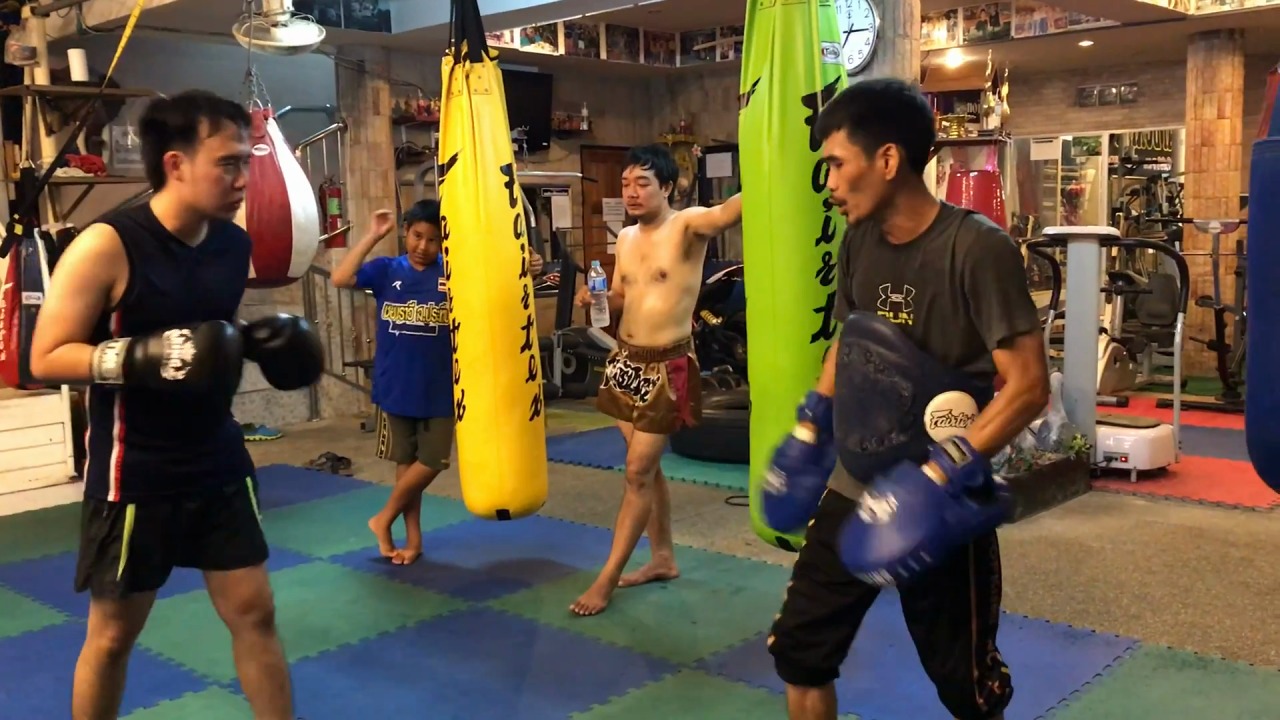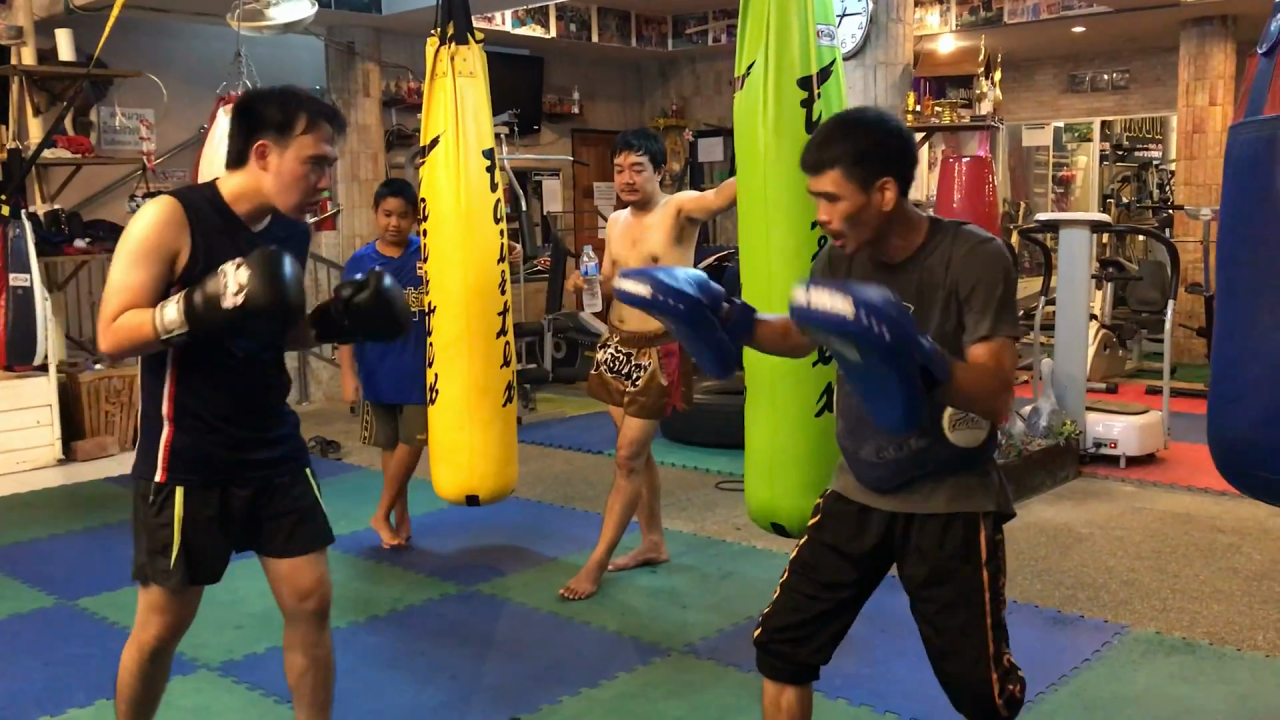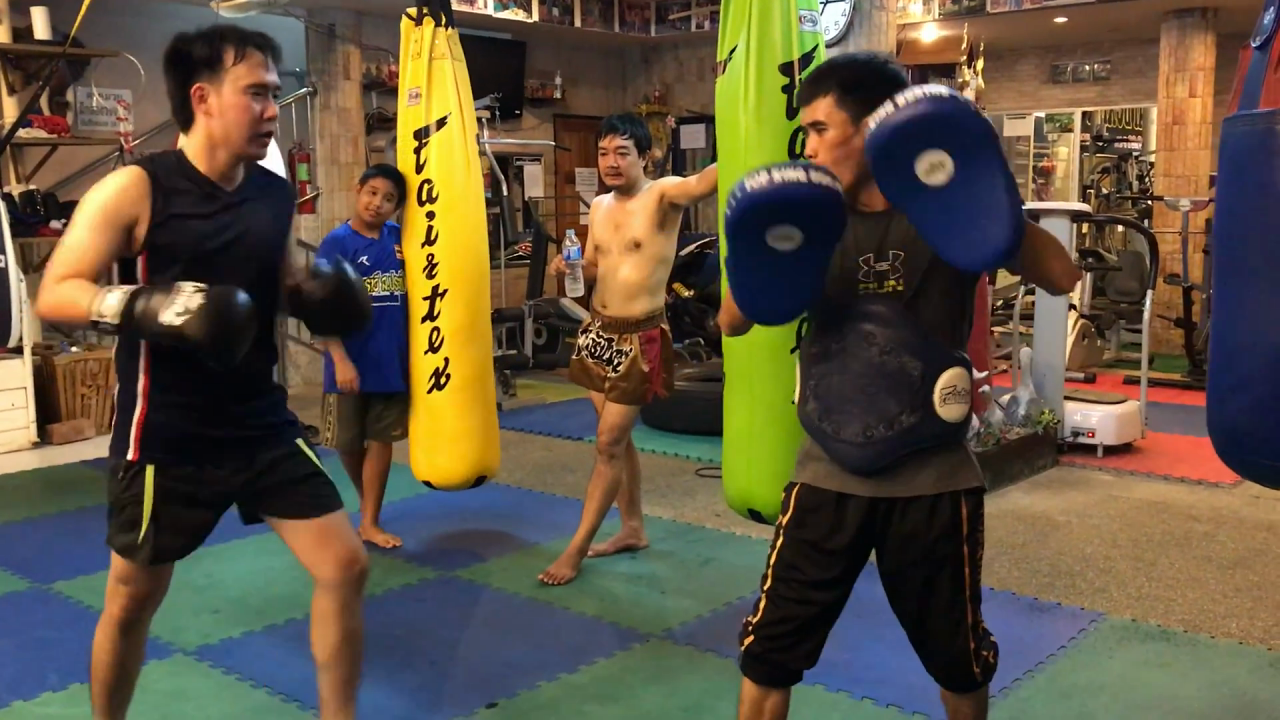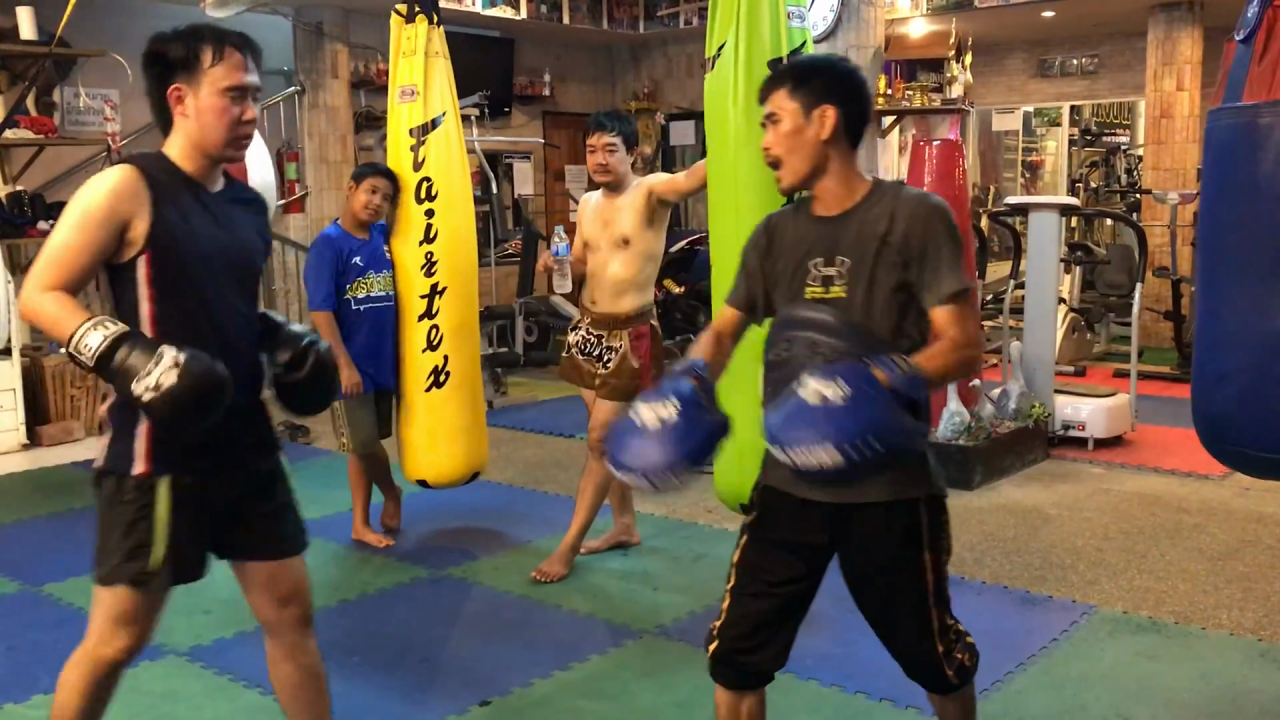
dt=1s
person 1, frame 1
left shoulder: (234, 244)
right shoulder: (106, 246)
right elbow: (48, 357)
left wrist: (259, 342)
right wrist: (145, 357)
left hip: (218, 464)
right hip: (133, 474)
left knee: (254, 614)
right knee: (112, 634)
person 1, frame 2
left shoulder: (292, 233)
right shoulder: (169, 219)
right elbow: (113, 335)
left wrist: (334, 322)
right wrist: (205, 302)
left hip: (274, 452)
right hip: (187, 457)
left knee: (310, 602)
right knee: (162, 624)
person 1, frame 3
left shoulder: (273, 193)
right shoulder: (135, 189)
right elbow: (54, 296)
left wrist: (315, 296)
right wrist: (145, 308)
left hip: (259, 425)
right hip: (165, 437)
left knee: (345, 567)
right knee: (132, 600)
person 1, frame 4
left shoulder: (249, 205)
right shoulder: (126, 189)
right elbow: (38, 294)
left wrist: (287, 339)
right wrist: (127, 354)
left hip: (243, 440)
right hip: (160, 447)
left knee: (291, 612)
right knee: (116, 639)
person 2, frame 1
left shoulder: (979, 248)
right shoulder: (857, 242)
left elbow: (1027, 385)
right wrist: (809, 428)
right hip: (854, 489)
right knee: (799, 648)
person 2, frame 2
left shoulder: (977, 259)
right shoulder: (837, 261)
left elbow: (993, 396)
right elbow: (798, 337)
left wrist: (925, 363)
right wrist: (733, 317)
left hip: (955, 502)
right hip: (860, 492)
right knee: (781, 645)
person 2, frame 3
left shoulder: (954, 206)
left elbow: (1061, 278)
right elbow: (732, 322)
left hip: (933, 477)
right hip: (830, 474)
left knee: (958, 658)
right knee: (769, 648)
person 2, frame 4
left shoulder: (913, 216)
right shoulder: (775, 234)
left elbow: (963, 344)
right elbow: (724, 328)
left wrist: (888, 385)
right wrist: (685, 384)
left hip: (890, 484)
right hip: (790, 480)
left knee: (937, 656)
right knee: (736, 656)
person 3, frame 1
left shoulder: (688, 224)
right shoulder: (625, 237)
left elbow: (728, 212)
right wrist: (595, 298)
left hip: (667, 367)
right hip: (626, 362)
left knee: (638, 472)
right knee: (646, 466)
left ankle: (608, 578)
right ankle: (663, 558)
person 3, frame 2
left shoulder: (680, 208)
right shoulder: (615, 221)
left elbow: (722, 196)
right wrist: (585, 283)
left hip: (658, 352)
right hip: (616, 346)
left knee: (628, 457)
right knee: (636, 451)
left ankle: (597, 562)
right ankle: (653, 542)
person 3, frame 3
left shoulder: (664, 194)
right shoulder: (599, 206)
left elbow: (706, 181)
right wrist: (569, 266)
left hip: (641, 337)
right hip: (599, 332)
left knee: (609, 443)
right knee: (617, 436)
left ankle: (577, 547)
right ankle: (633, 528)
person 3, frame 4
left shoulder: (651, 191)
right shoulder: (587, 204)
left elbow: (694, 177)
right wrist: (557, 263)
left hip: (631, 333)
right hip: (588, 329)
left knee: (599, 440)
right knee: (607, 433)
left ankle: (569, 545)
right ankle: (624, 525)
person 4, frame 1
right shoulder: (387, 269)
right elbow: (340, 279)
right wrist: (373, 236)
left hip: (437, 389)
right hip: (395, 387)
left knee: (431, 461)
right knee: (406, 461)
left ankle: (385, 519)
right ankle: (413, 535)
person 4, frame 2
right shoulder: (360, 262)
left wrist: (505, 249)
right wrist: (349, 373)
left hip: (419, 371)
right hip: (377, 372)
left knee: (412, 442)
right knee: (390, 445)
left ankle: (383, 511)
right ankle: (401, 520)
person 4, frame 3
left shoulder: (399, 238)
right shoulder: (337, 242)
right wrist: (340, 361)
left hip: (392, 363)
right hip: (351, 365)
left knee: (381, 440)
right knee: (348, 442)
left ankle: (370, 522)
right ankle: (365, 497)
person 4, frame 4
left shoulder: (385, 236)
right shoulder: (329, 243)
right elbow: (319, 311)
right wrist: (344, 364)
left hip: (381, 361)
right hip: (349, 366)
left knee: (368, 442)
right knee: (362, 443)
left ankle: (361, 524)
right ankle: (389, 490)
